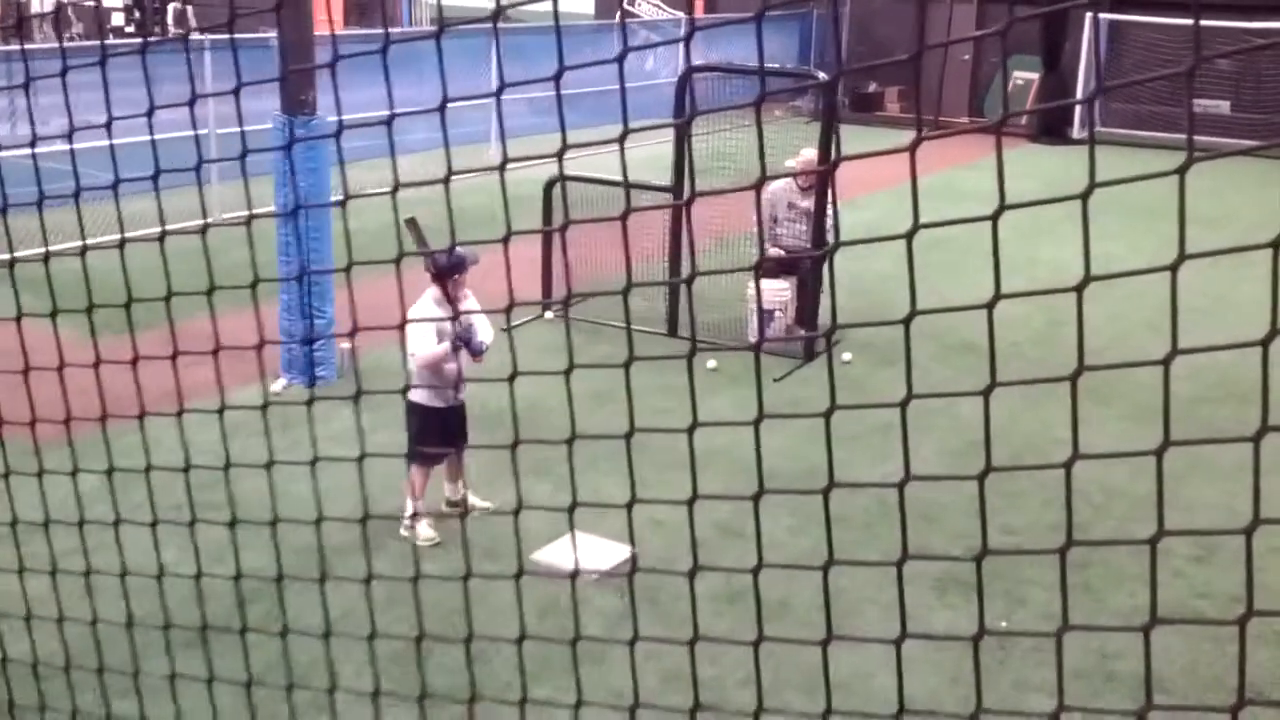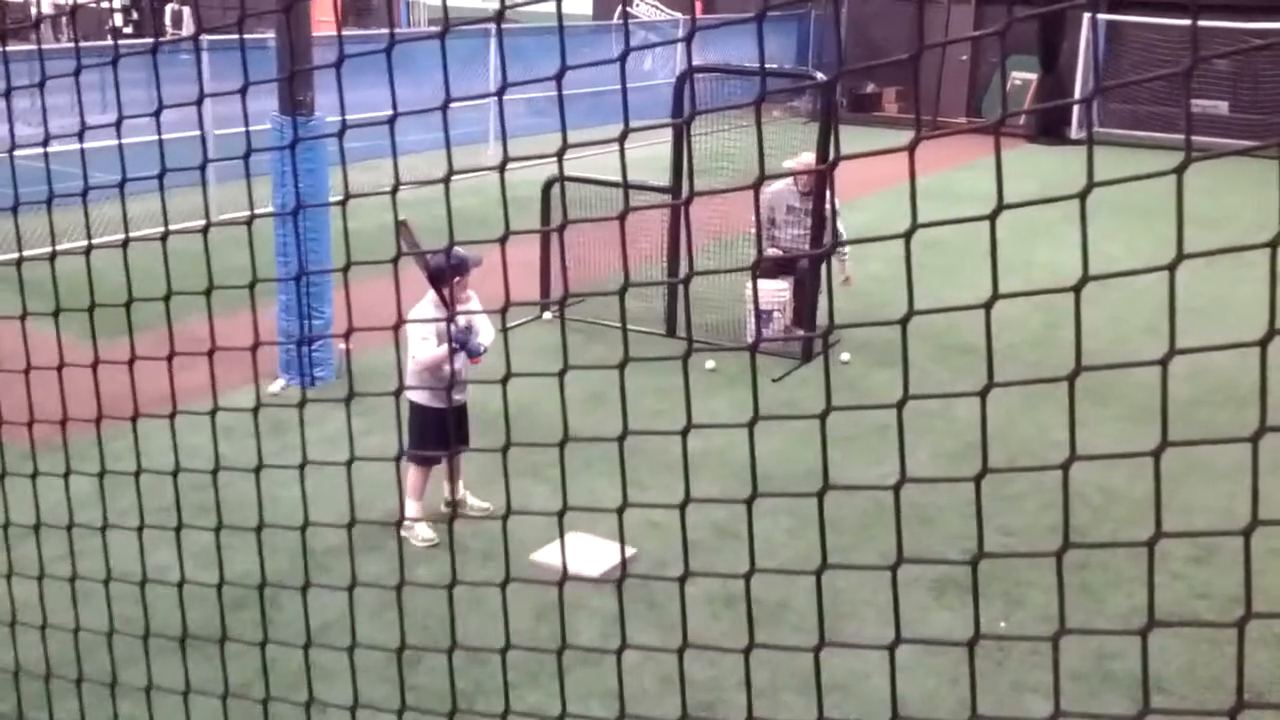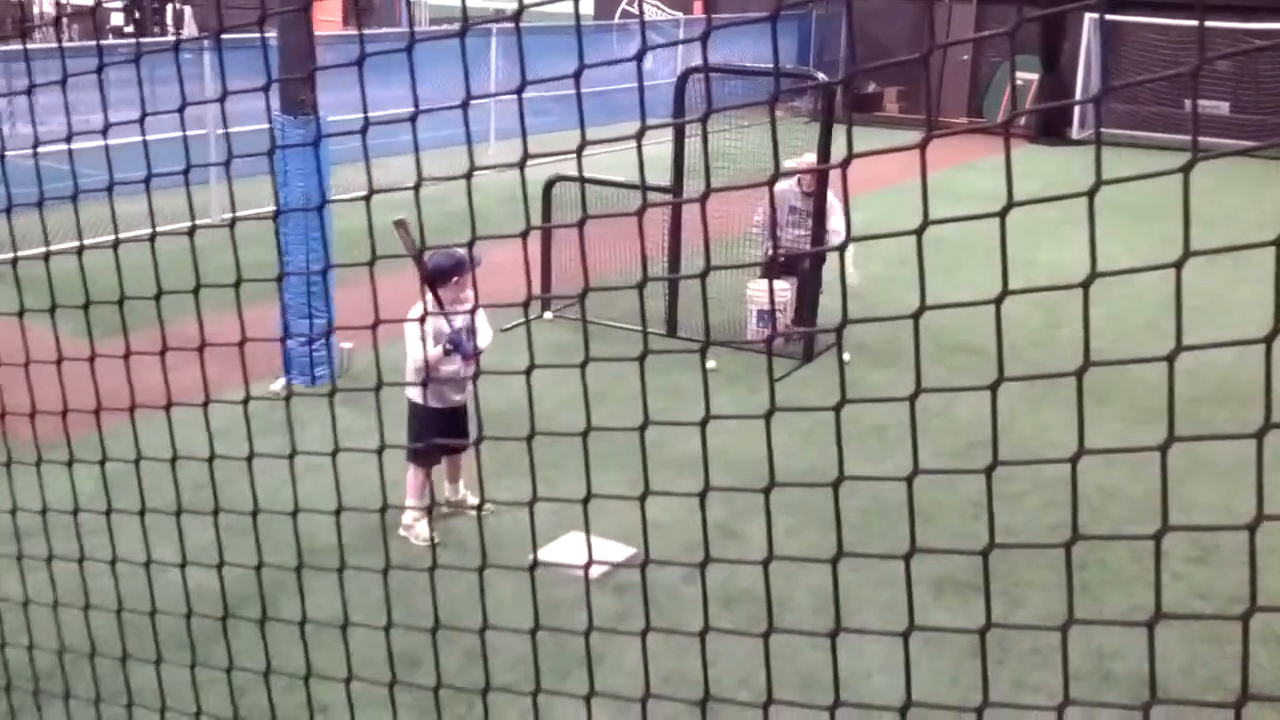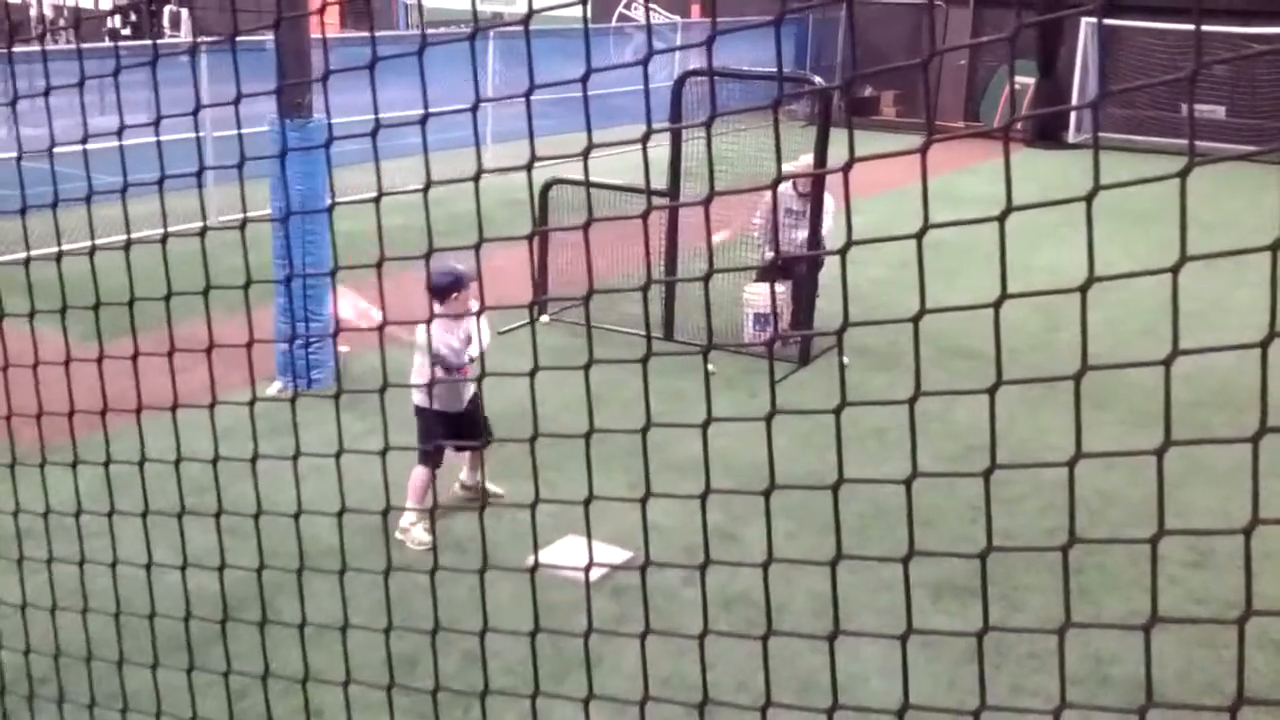
dt=0.4s
person 1, frame 1
left shoulder: (465, 298)
right shoulder: (422, 314)
left elbow: (484, 327)
right elbow: (423, 358)
left wrist: (480, 342)
right wrist: (455, 343)
left hip: (454, 391)
right hip: (427, 397)
left knee: (455, 447)
right knee: (424, 458)
left ankle: (456, 496)
right ankle: (412, 517)
person 1, frame 2
left shoulder: (468, 299)
right shoulder: (423, 315)
left elbow: (486, 329)
right elbow: (422, 361)
left wrist: (478, 345)
right wrist: (452, 345)
left hip: (456, 392)
right hip: (427, 398)
left knee: (454, 449)
right knee: (422, 459)
left ankle: (455, 497)
right ankle: (411, 518)
person 1, frame 3
left shoulder: (468, 300)
right shoulder: (420, 316)
left elbow: (484, 332)
right elbow: (417, 362)
left wrist: (473, 347)
right wrist: (446, 348)
left hip: (458, 392)
right hip: (427, 399)
left knee: (456, 449)
right knee: (423, 460)
left ankle: (454, 496)
right ankle: (412, 517)
person 1, frame 4
left shoulder: (470, 308)
right shoulder: (432, 332)
left elbow: (479, 339)
right elbow: (437, 377)
left wrist: (466, 358)
right wrist: (449, 367)
left hip: (463, 392)
right hip: (434, 401)
left knee: (481, 438)
right knee: (430, 460)
left ankle: (471, 481)
right ankle: (410, 521)
person 2, frame 1
right shoulder: (777, 188)
left elbow: (829, 226)
right elbow: (763, 220)
left wrist: (812, 212)
right wrist: (768, 246)
left hip: (809, 252)
right hip: (780, 249)
left knee: (809, 269)
left ankle: (803, 323)
person 2, frame 2
right shoulder: (775, 191)
left elbow: (836, 235)
right elbow: (760, 222)
left wrist: (844, 266)
right wrist: (766, 247)
left hip: (807, 256)
right hip: (777, 252)
left knee: (805, 271)
right knee: (765, 270)
person 2, frame 3
left shoulder: (828, 200)
right shoulder: (781, 190)
left elbow: (838, 233)
right elbow: (763, 220)
left wrist: (848, 265)
right wrist: (769, 247)
left hip: (809, 253)
right hip: (780, 251)
left knee: (808, 272)
right knee: (768, 276)
left ankle: (801, 323)
person 2, frame 4
left shoulder: (824, 200)
right shoulder: (777, 193)
left elbow: (823, 228)
right elbow: (761, 223)
left wrist: (804, 236)
right wrist: (767, 250)
left hip: (806, 257)
right hip: (777, 254)
left knee: (805, 275)
right knee: (762, 279)
